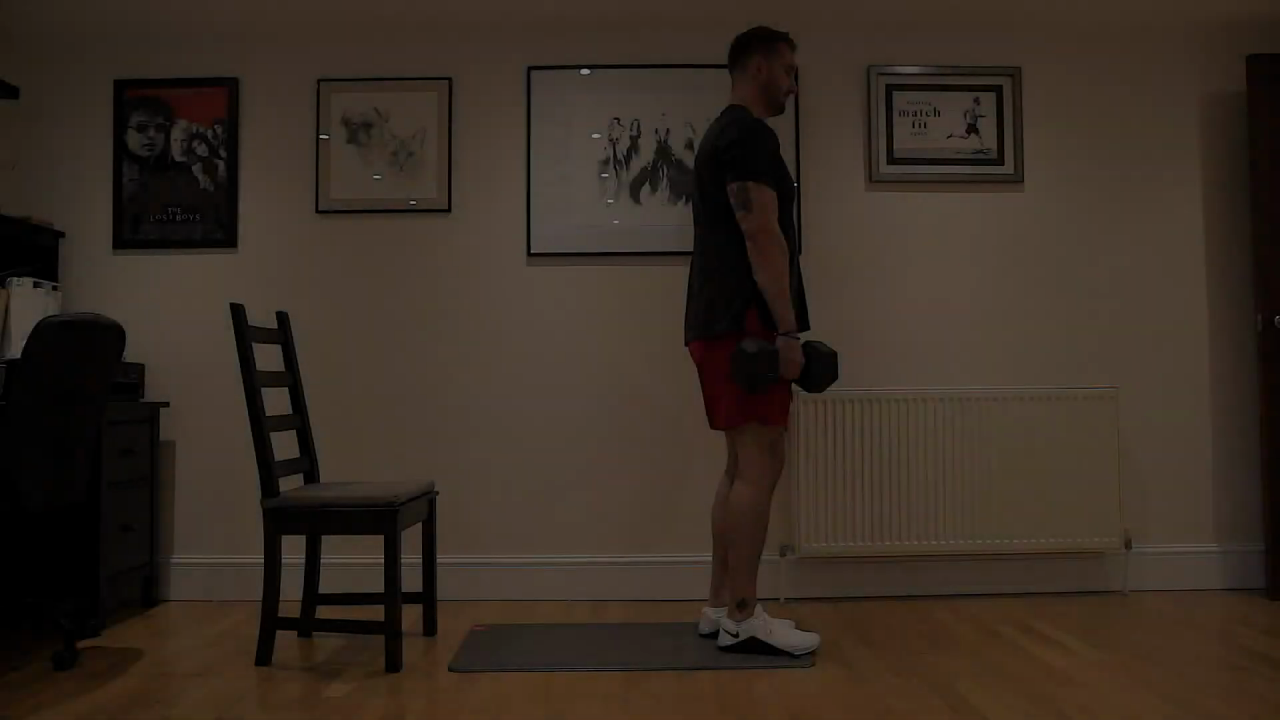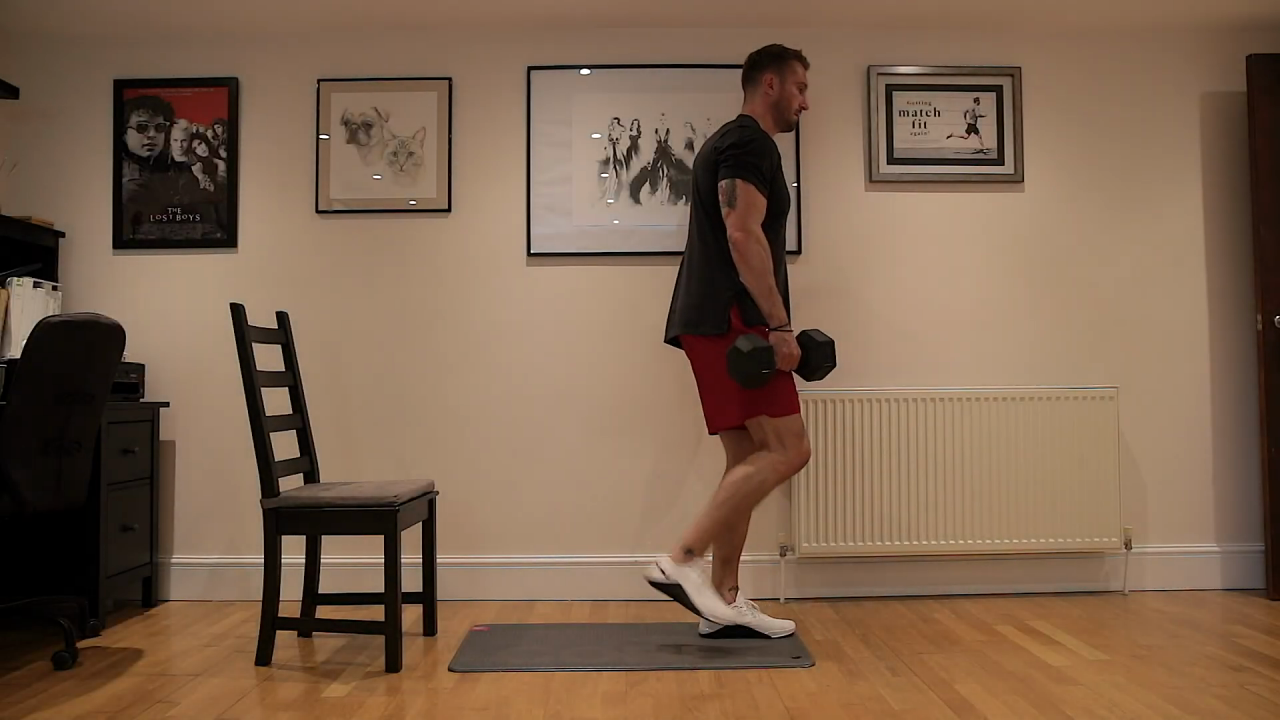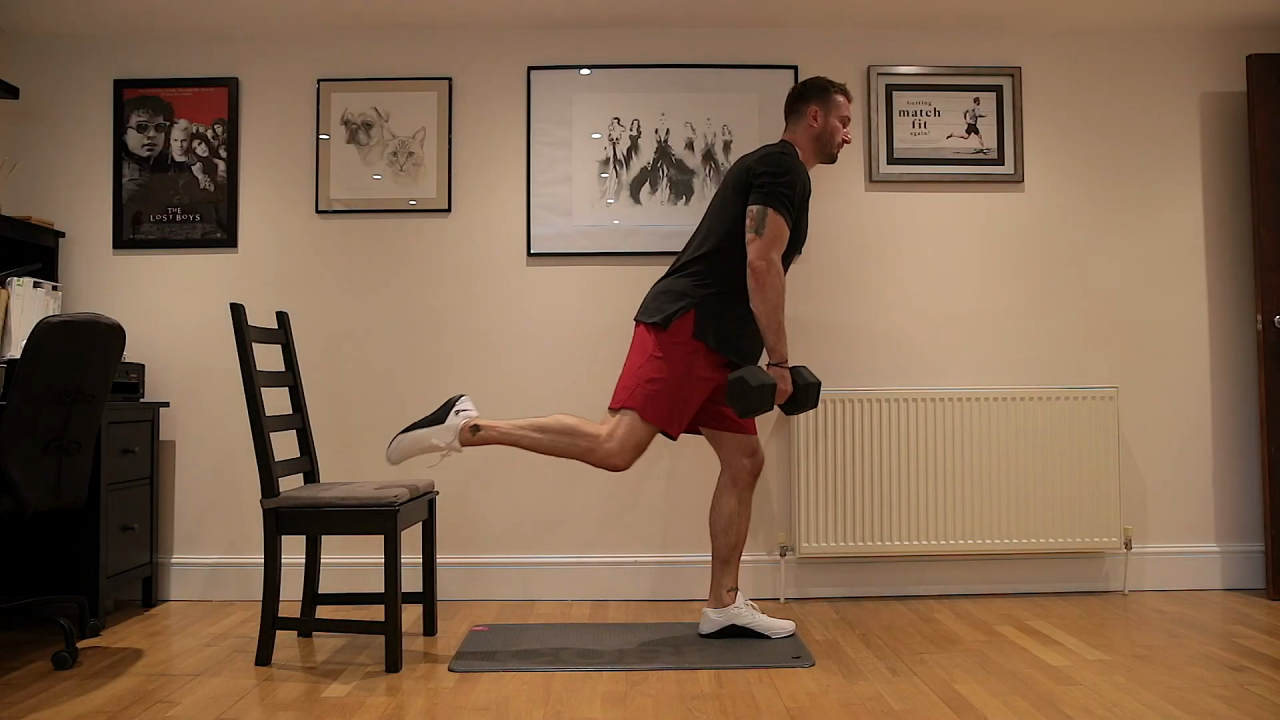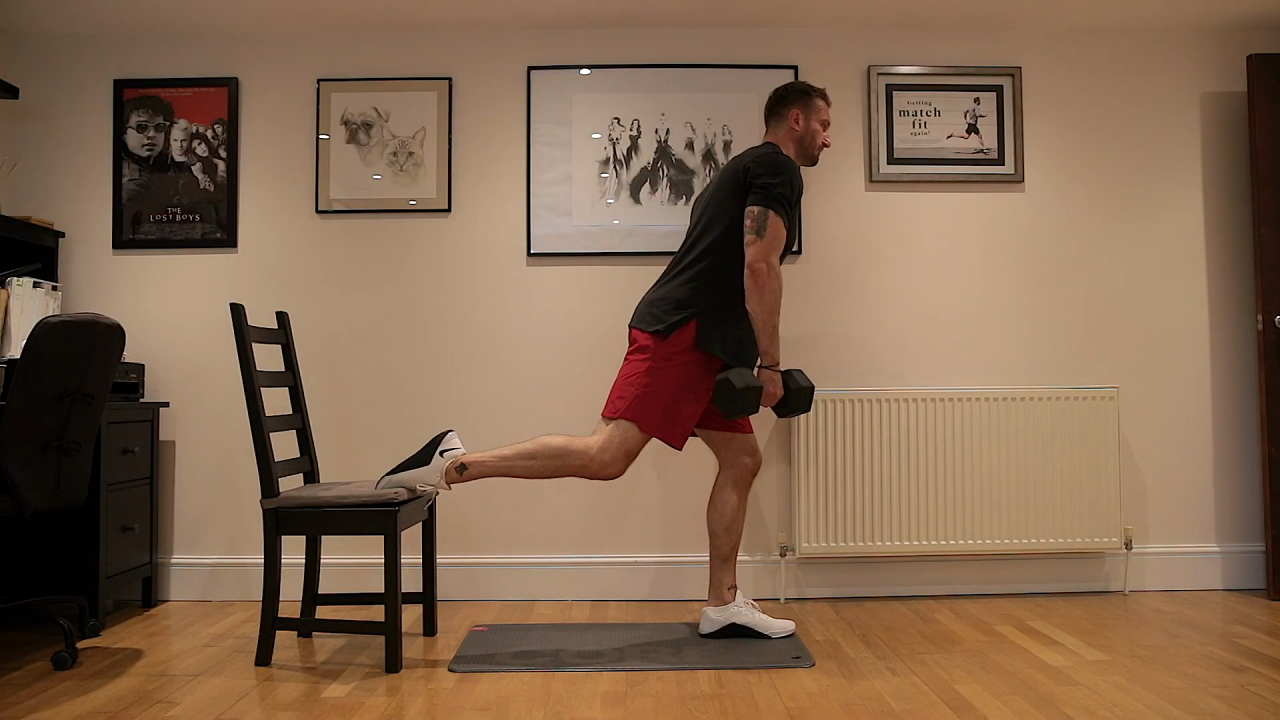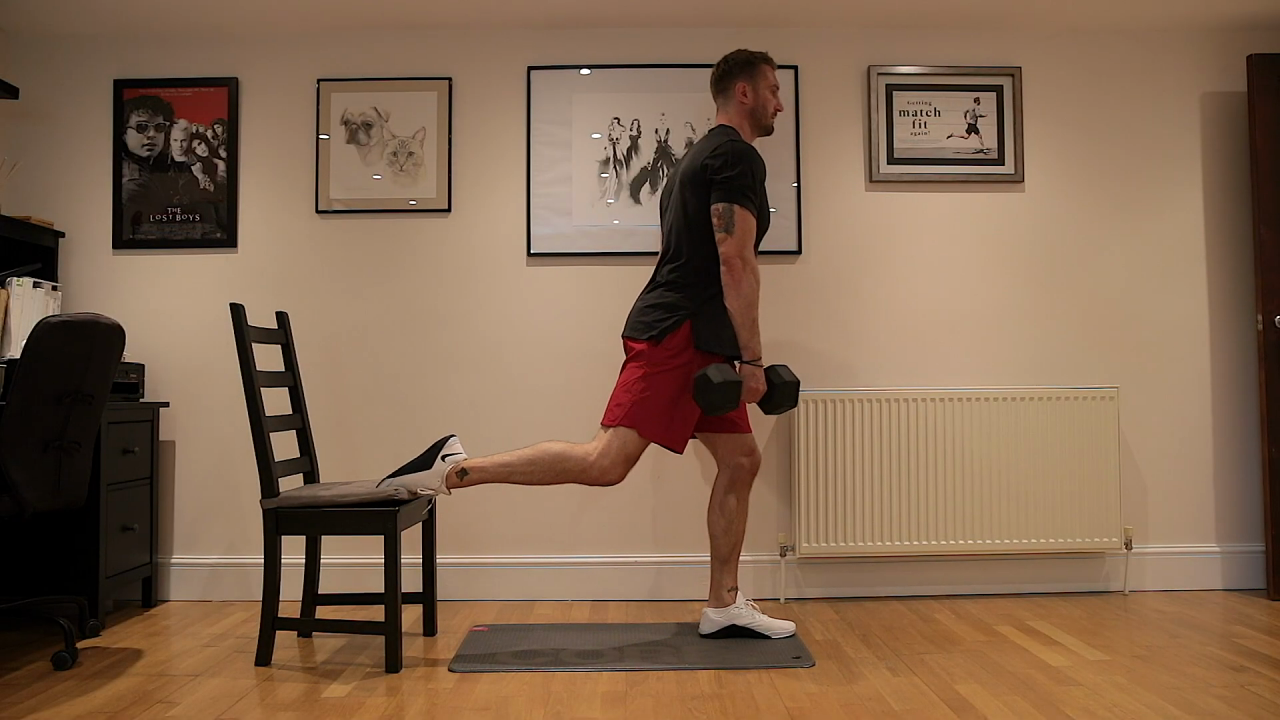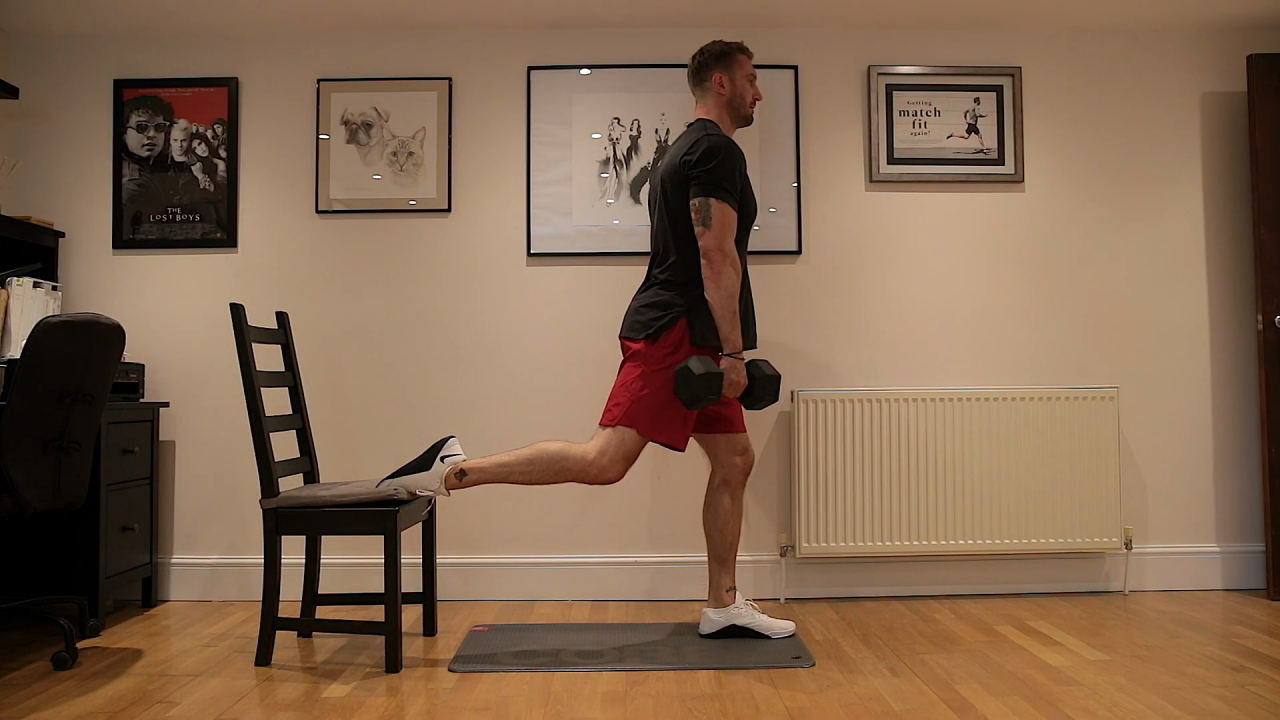
dt=0.7s
person 1, frame 1
left shoulder: (725, 134)
right shoulder: (750, 134)
right elbow: (762, 236)
right wrist: (787, 332)
left hip: (721, 320)
right hip: (743, 321)
left knee: (744, 465)
right knee: (759, 465)
left ankle: (722, 606)
right ankle: (742, 618)
person 1, frame 2
left shoulder: (733, 145)
right shoulder: (749, 142)
right elbow: (744, 237)
left wrist: (767, 324)
right wrist: (780, 327)
left hip: (718, 320)
right hip: (729, 320)
left knee: (749, 459)
right knee: (787, 450)
left ankle: (722, 600)
right ankle: (682, 561)
person 1, frame 3
left shoulder: (773, 170)
right shoulder: (782, 168)
right elbow: (761, 265)
left wrist: (762, 355)
right wrist: (779, 361)
left hip: (712, 339)
right hip: (686, 326)
left knee: (744, 463)
right knee: (614, 447)
left ankle: (723, 606)
right ankle: (465, 427)
person 1, frame 4
left shoulder: (748, 170)
right shoulder: (777, 169)
right elbow: (759, 267)
left wrist: (750, 357)
right wrist: (770, 364)
left hip: (700, 341)
right hip: (680, 334)
left knee: (742, 460)
right knee: (605, 456)
left ankle: (723, 605)
right ankle: (455, 463)
person 1, frame 5
left shoulder: (706, 156)
right shoulder: (737, 157)
right elbow: (735, 261)
right wrist: (752, 359)
left hip: (692, 339)
right hip: (679, 336)
left knee: (741, 461)
right knee: (604, 463)
left ankle: (724, 607)
right ankle: (451, 468)
person 1, frame 6
left shoulder: (687, 150)
right shoulder: (717, 150)
right elbow: (716, 255)
right wrist: (733, 351)
left hip: (684, 334)
right hip: (678, 333)
left knee: (735, 462)
right knee: (604, 460)
left ankle: (723, 607)
right ankle: (452, 470)
